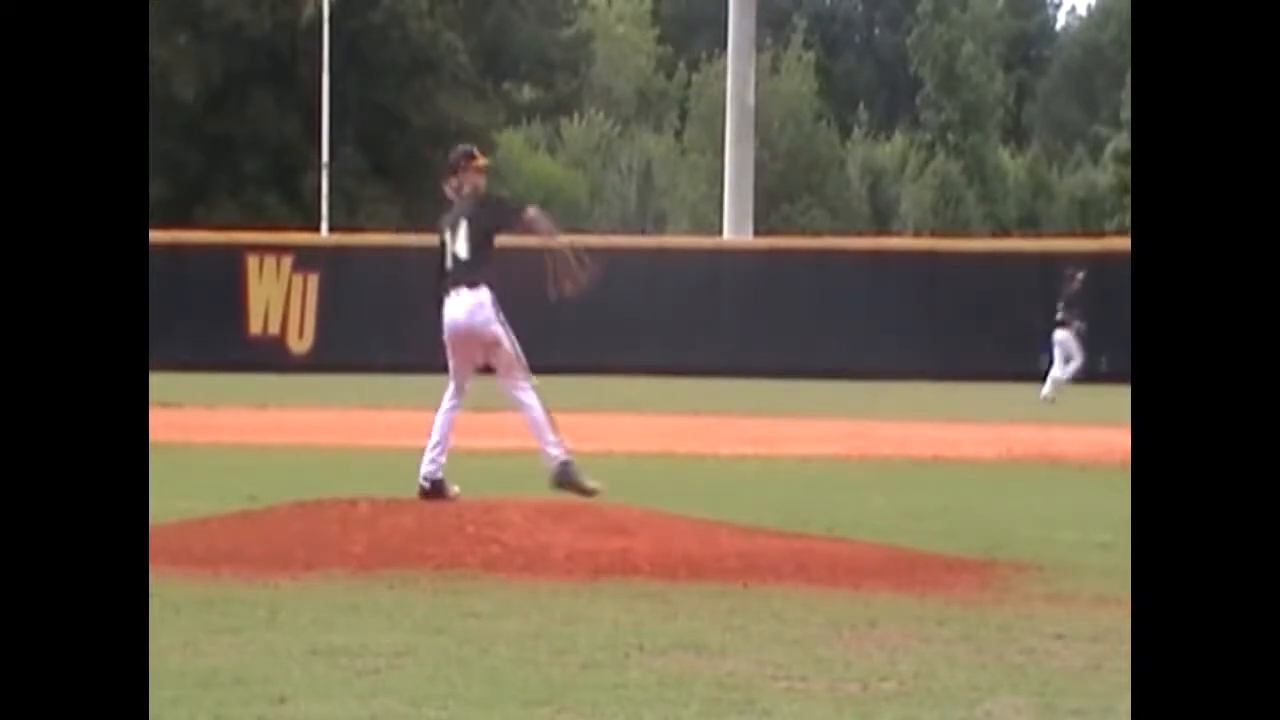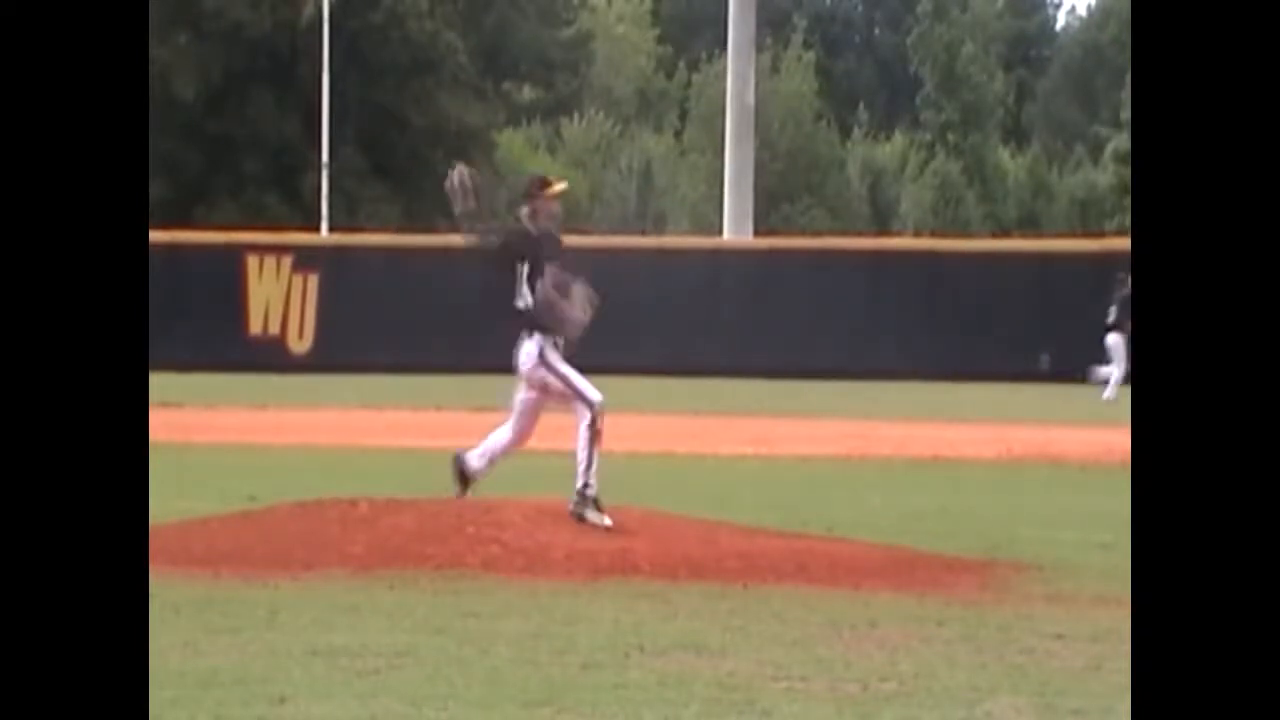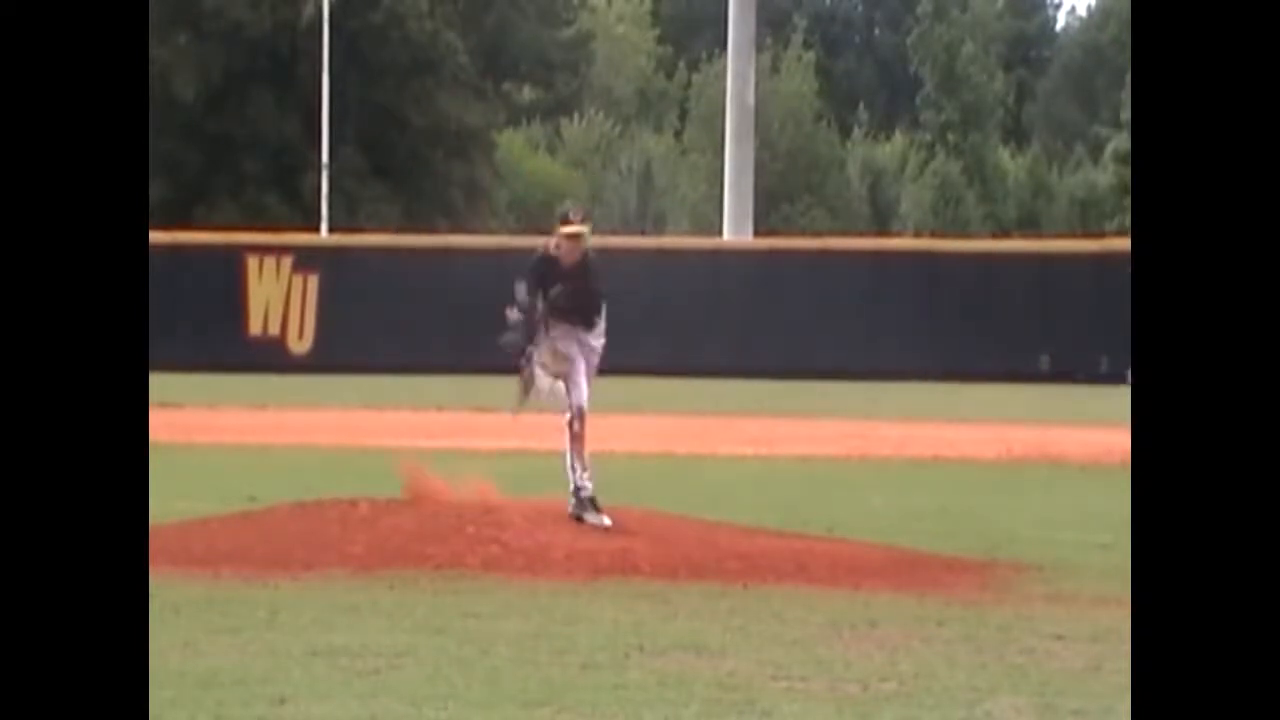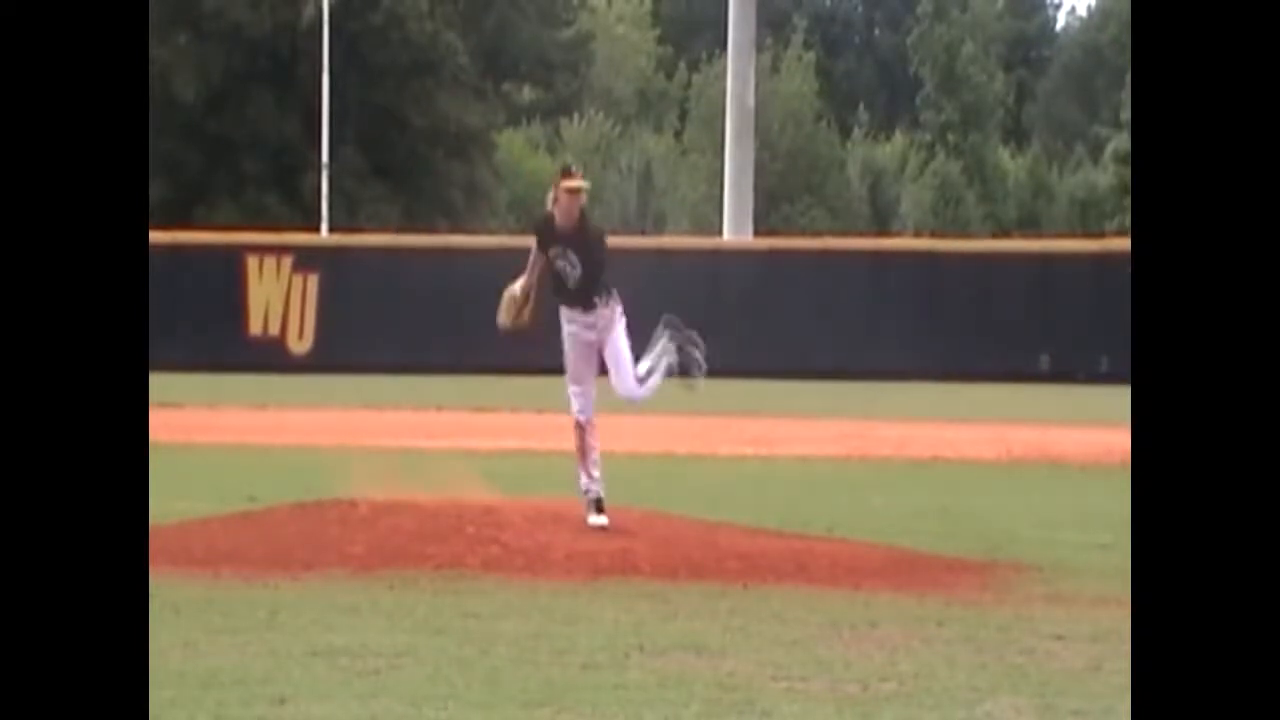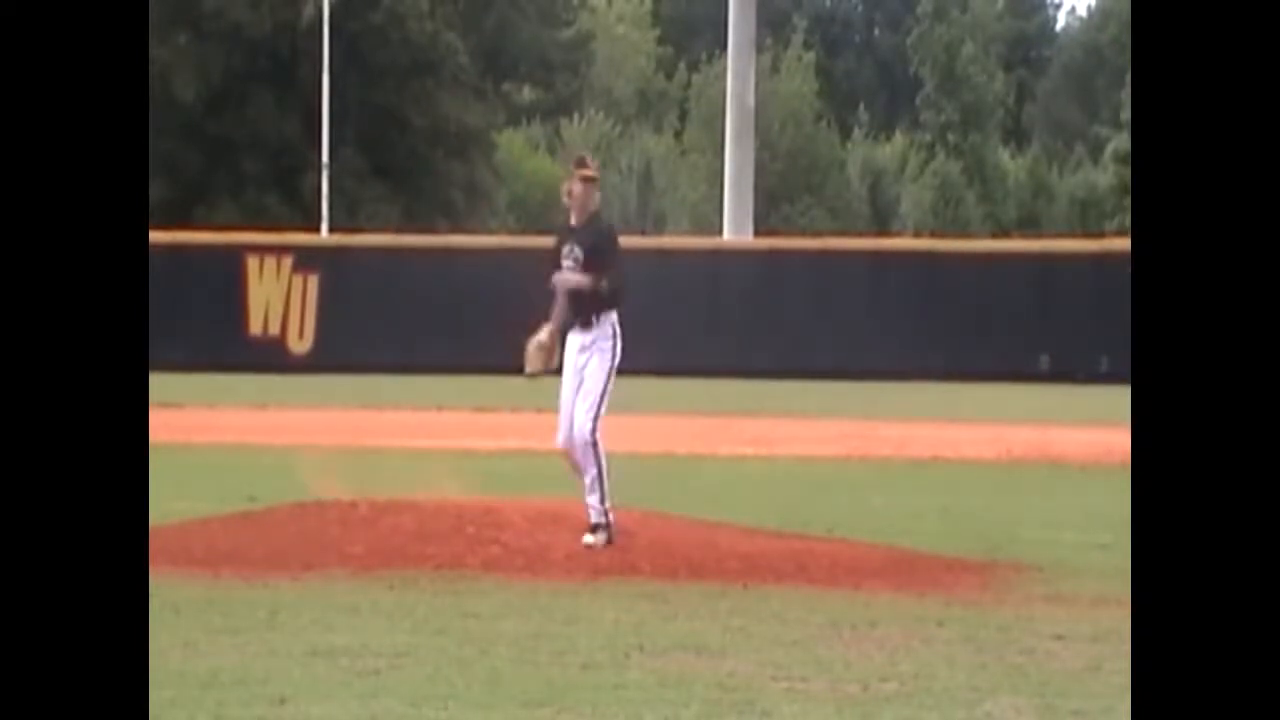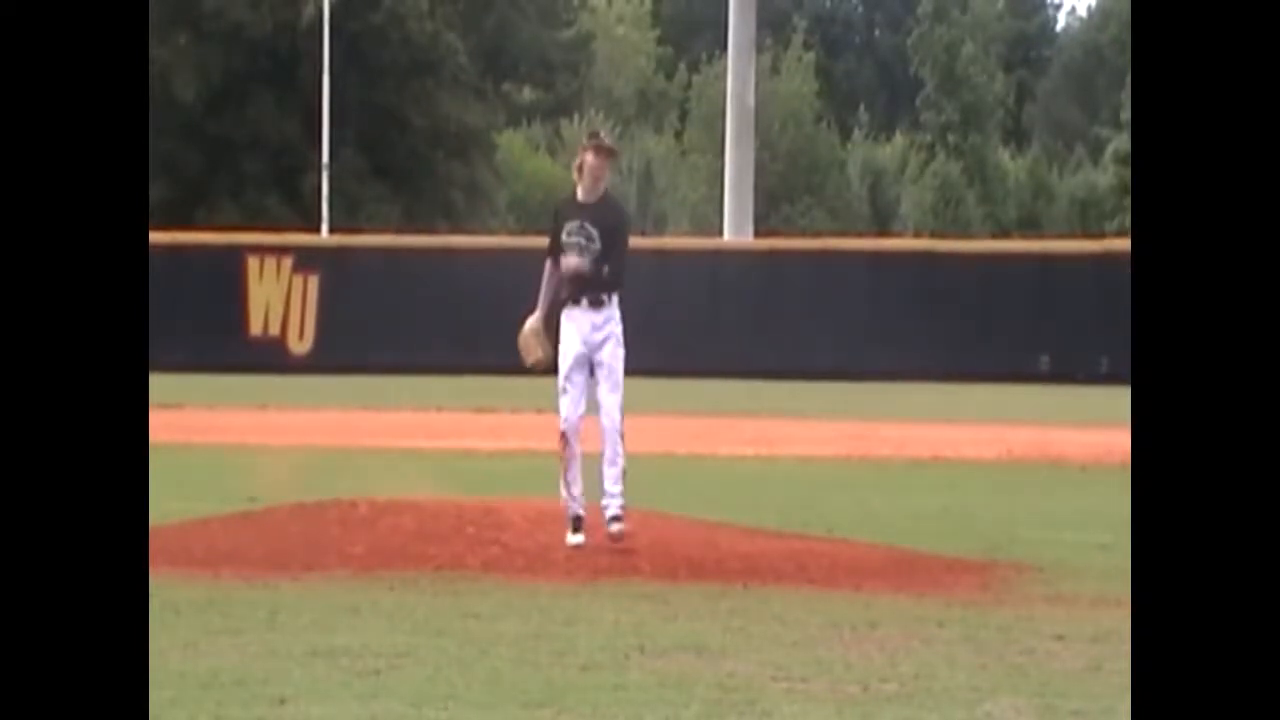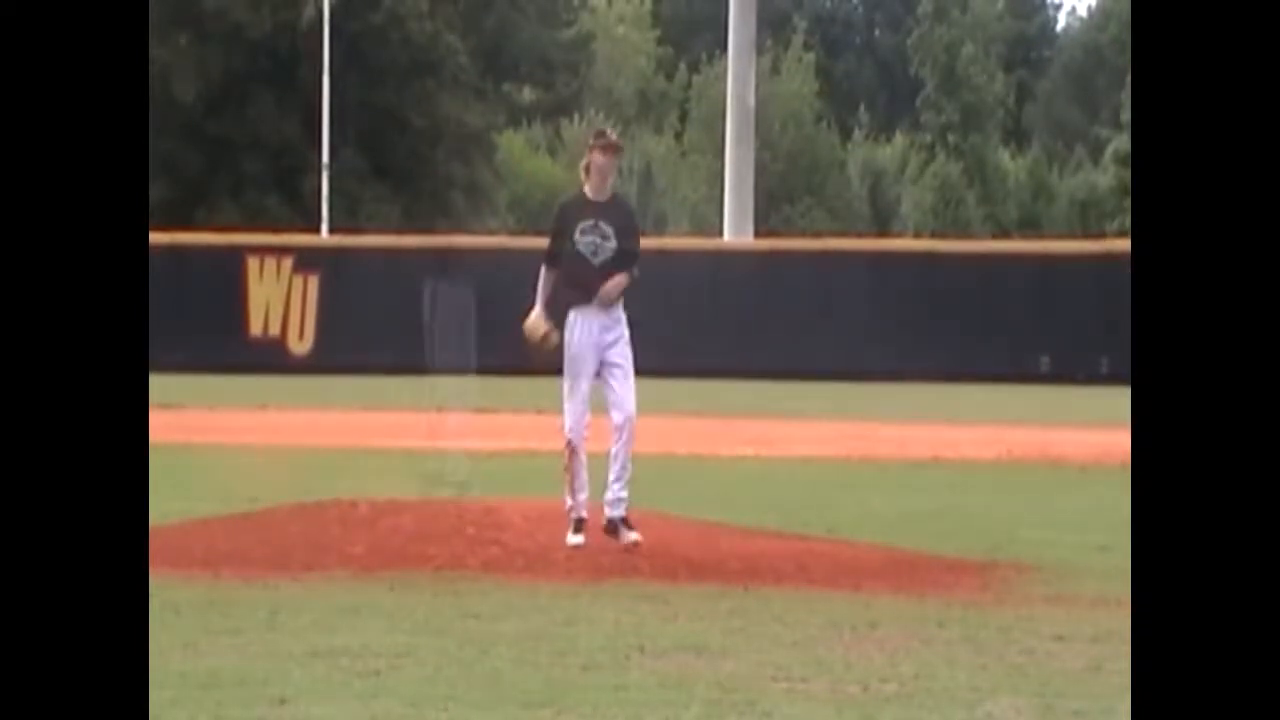
dt=0.3s
person 1, frame 1
left shoulder: (447, 222)
right shoulder: (483, 204)
right elbow: (526, 216)
right wrist: (552, 234)
left hip: (451, 310)
right hip: (478, 304)
left knee: (454, 393)
right knee: (522, 386)
left ankle: (431, 477)
right ankle: (560, 463)
person 1, frame 2
left shoulder: (518, 239)
right shoulder: (543, 243)
left elbow: (489, 242)
left hip: (534, 349)
right hip: (540, 350)
left knee: (518, 431)
right knee: (591, 405)
left ankle: (469, 465)
right ankle: (585, 497)
person 1, frame 3
left shoulder: (589, 270)
right shoulder: (542, 261)
left elbow: (588, 320)
right elbow: (528, 290)
left hip: (587, 331)
right hip: (558, 332)
right knee: (576, 406)
left ankle: (533, 366)
right ankle: (581, 496)
person 1, frame 4
left shoulder: (592, 235)
right shoulder: (545, 223)
left elbow: (599, 292)
right wrist: (528, 281)
left hip: (604, 313)
right hip: (573, 318)
left knee: (632, 389)
right knee: (582, 411)
left ankle: (671, 346)
right ankle: (592, 496)
person 1, frame 5
left shoulder: (602, 232)
right shoulder: (564, 233)
left elbow: (612, 286)
left wrist: (579, 280)
right wrist: (553, 325)
left hip: (602, 334)
right hip: (575, 335)
left knee: (584, 430)
right knee: (566, 437)
left ankle: (601, 518)
right ankle: (597, 498)
person 1, frame 6
left shoulder: (614, 213)
right shoulder: (563, 208)
left elbow: (617, 271)
left wrist: (582, 266)
right wrist: (541, 308)
left hip: (606, 316)
right hip: (571, 316)
left knee: (611, 414)
right knee: (569, 419)
left ankle: (614, 508)
right ankle: (575, 513)
person 1, frame 7
left shoulder: (624, 212)
right shoulder: (568, 210)
left elbow: (633, 264)
right elbow: (549, 263)
left wrist: (623, 280)
right wrist: (538, 307)
left hip: (614, 318)
right hip: (578, 318)
left knee: (625, 414)
right knee: (575, 422)
left ankle: (617, 510)
right ankle: (576, 513)
